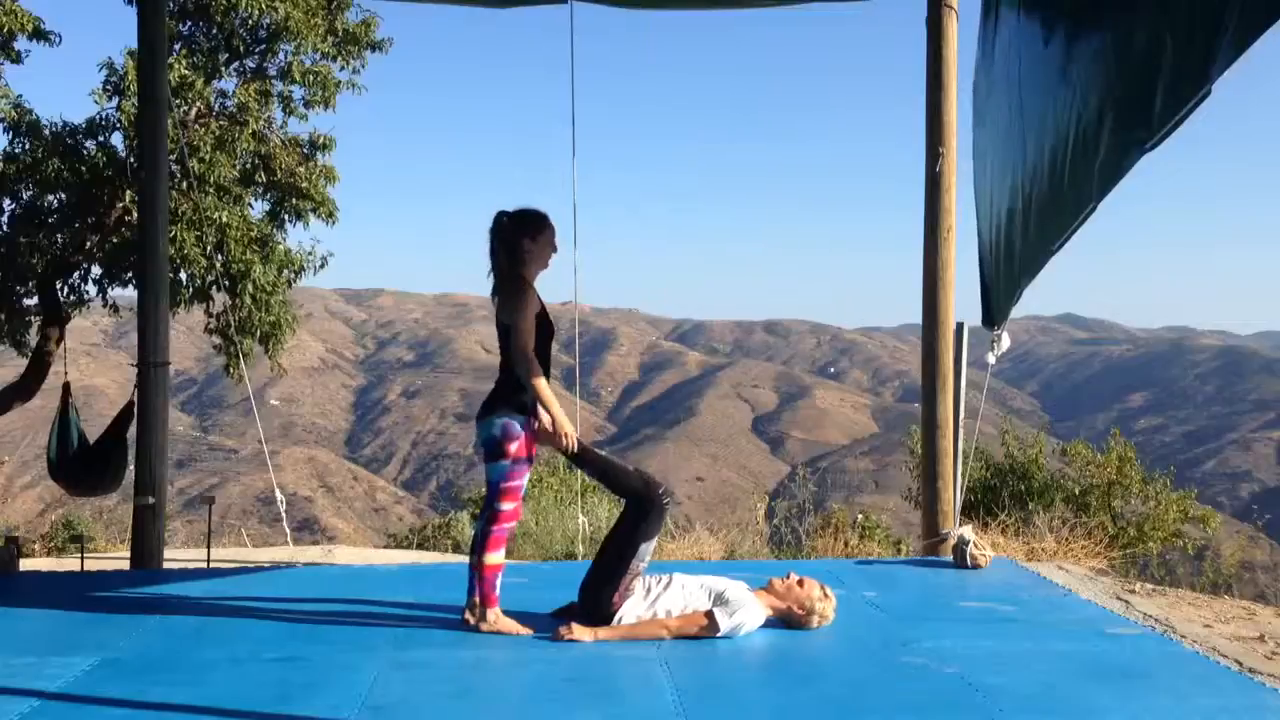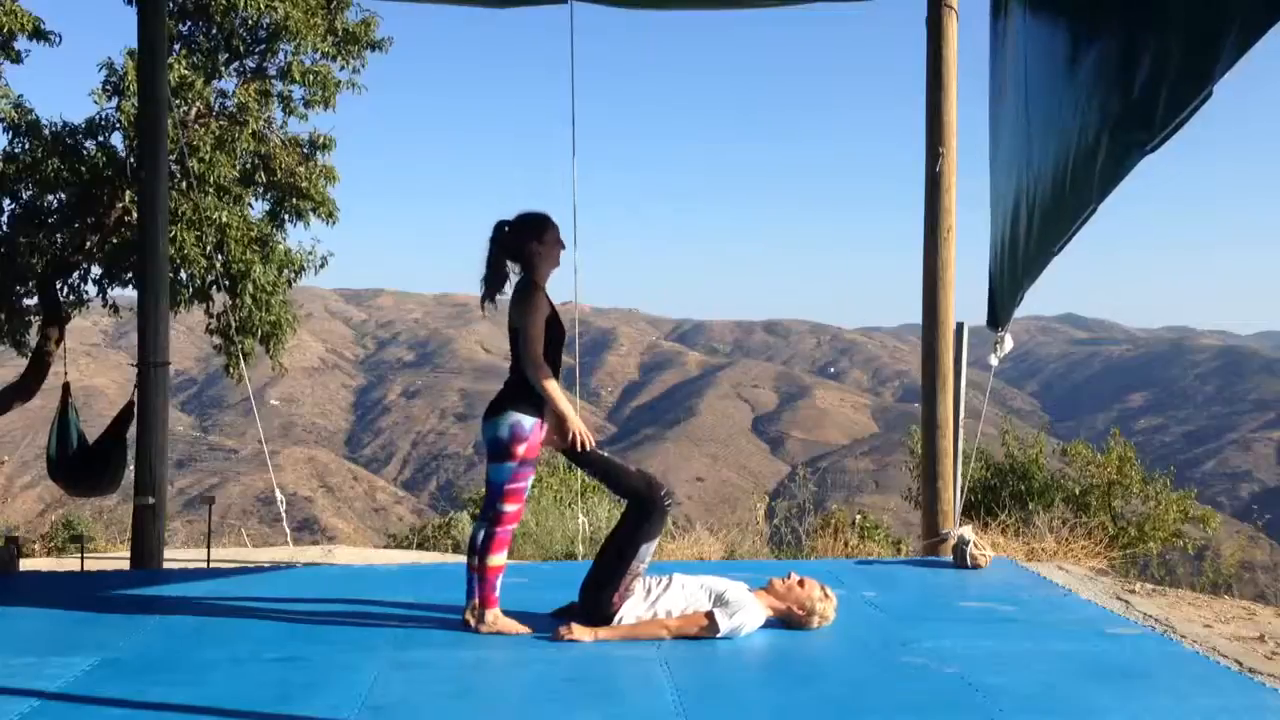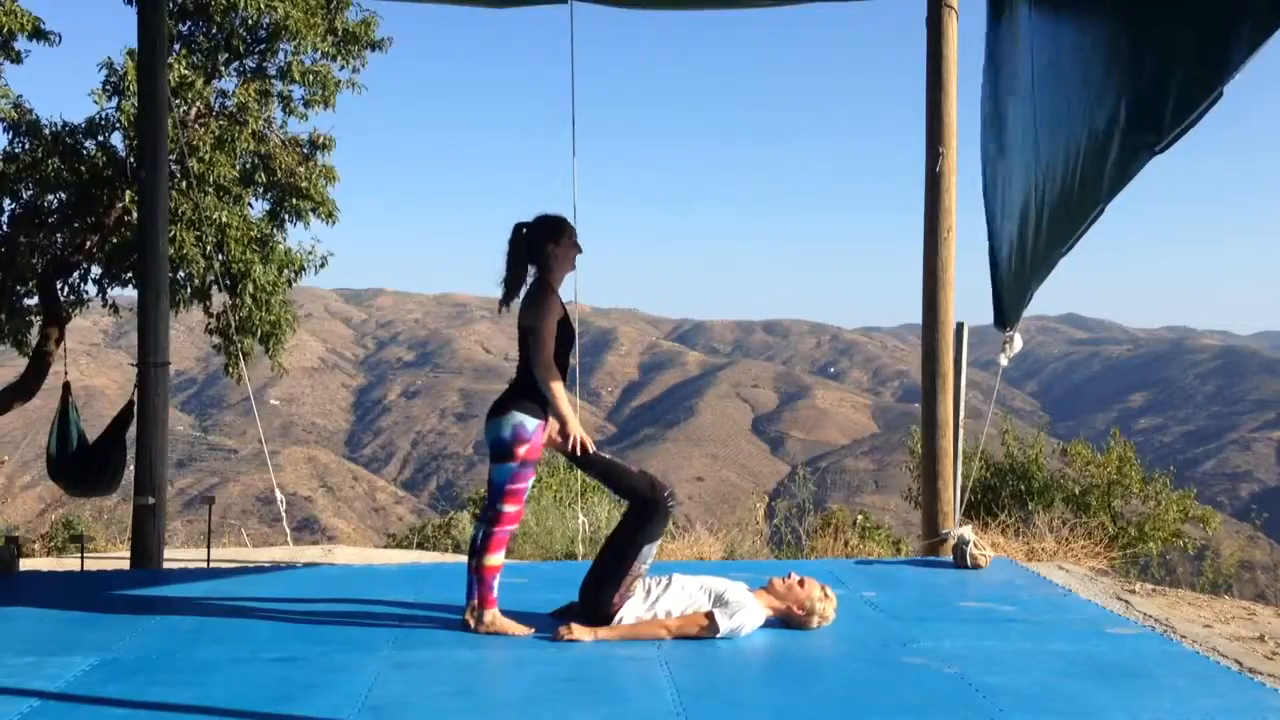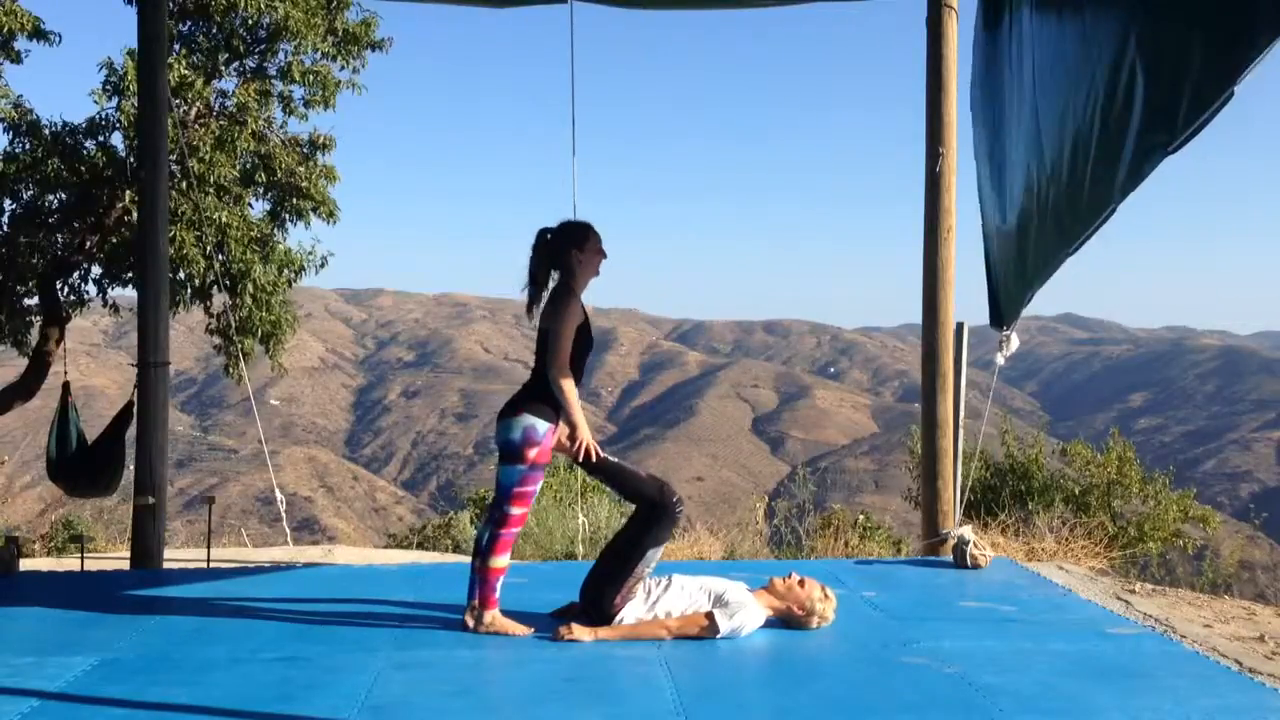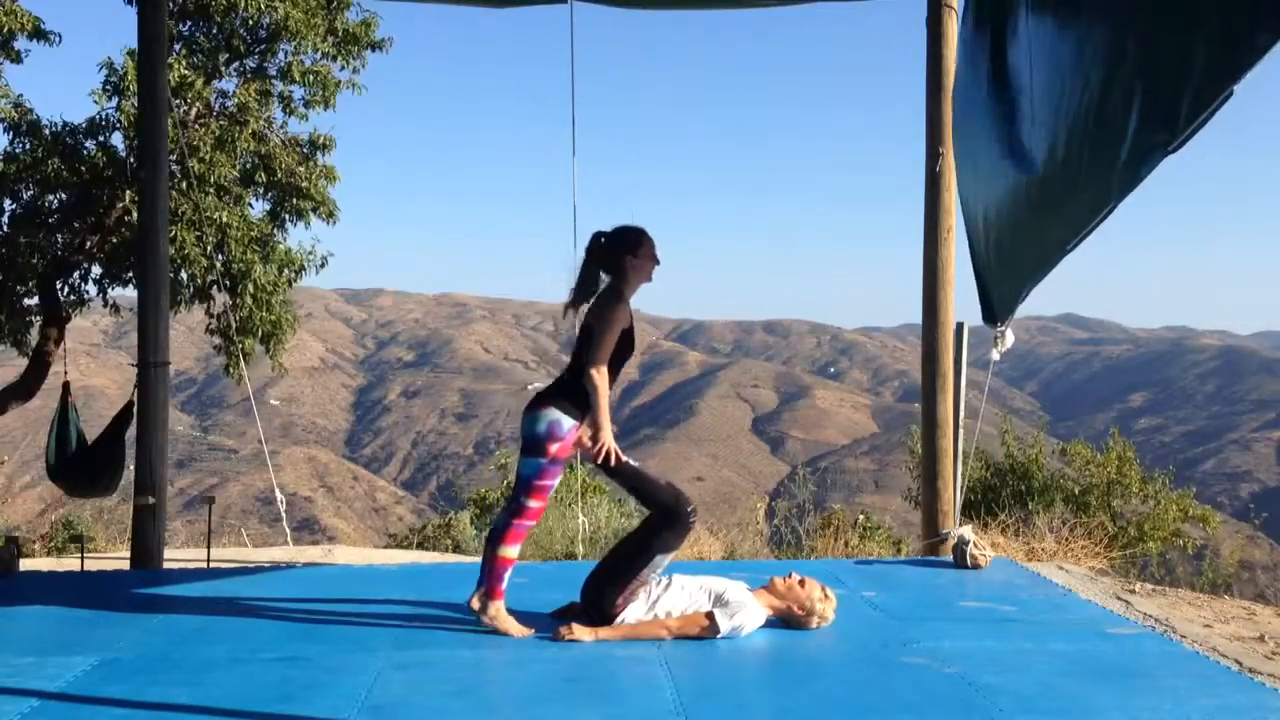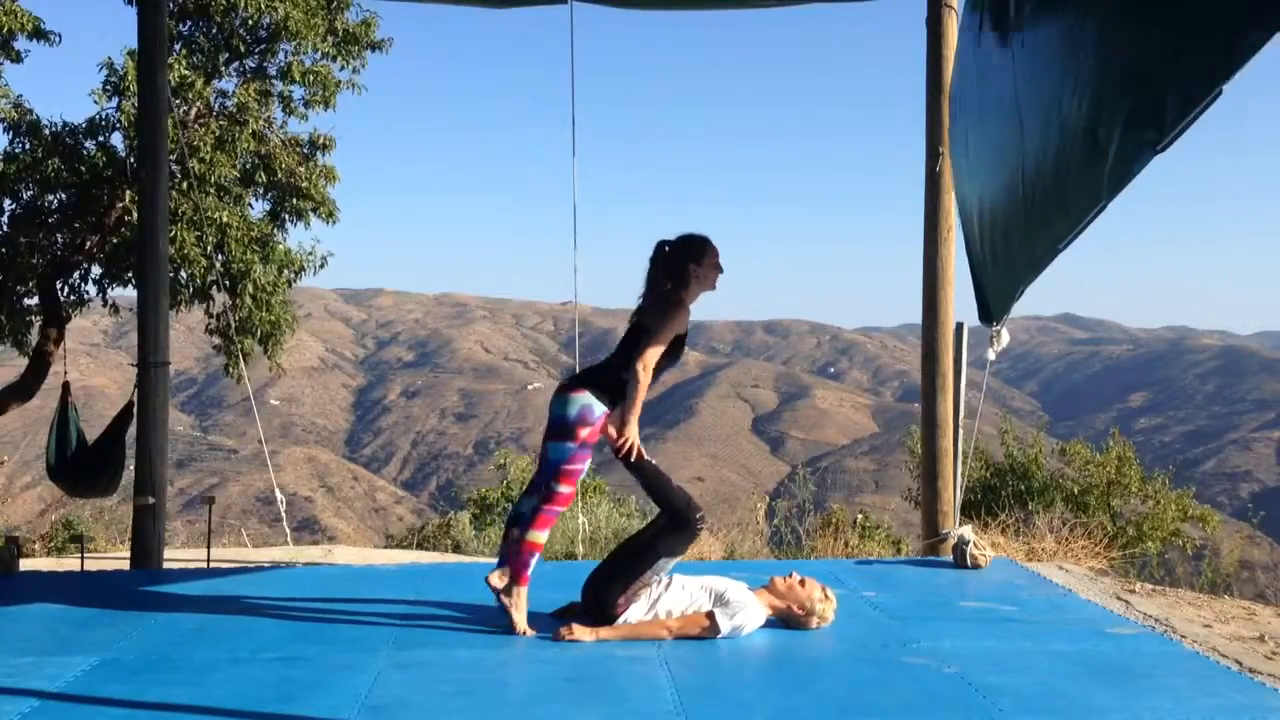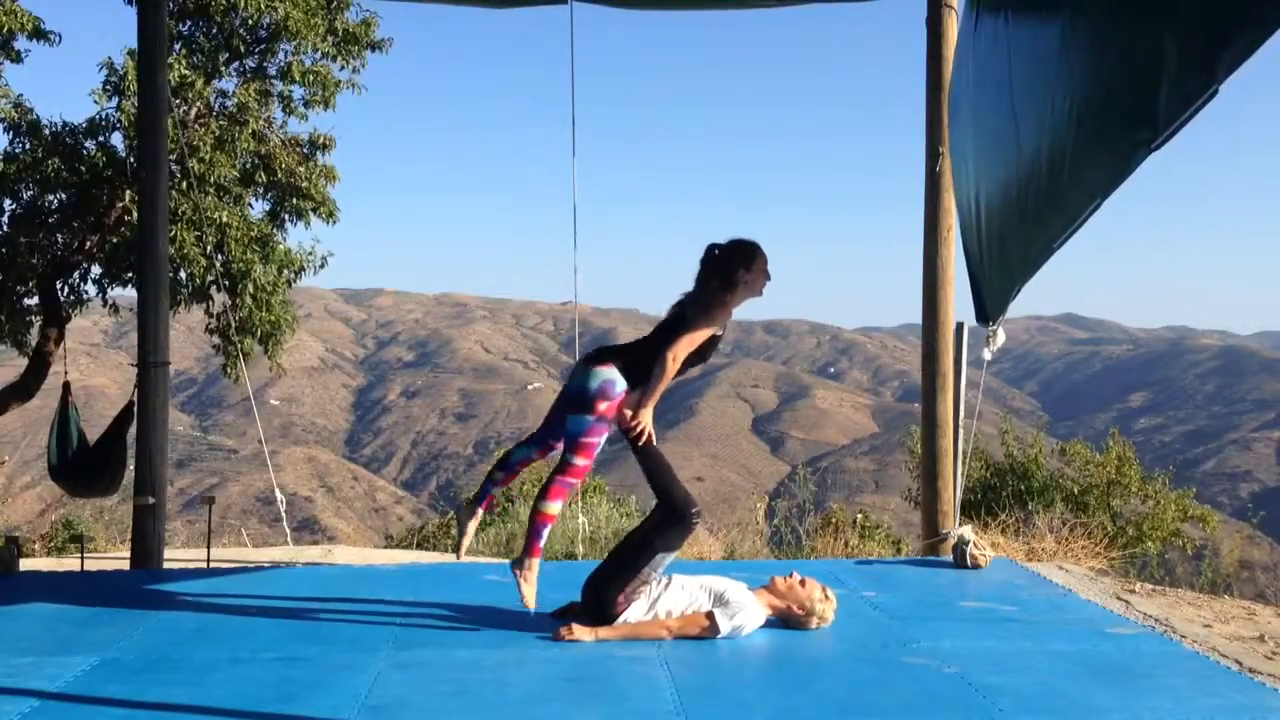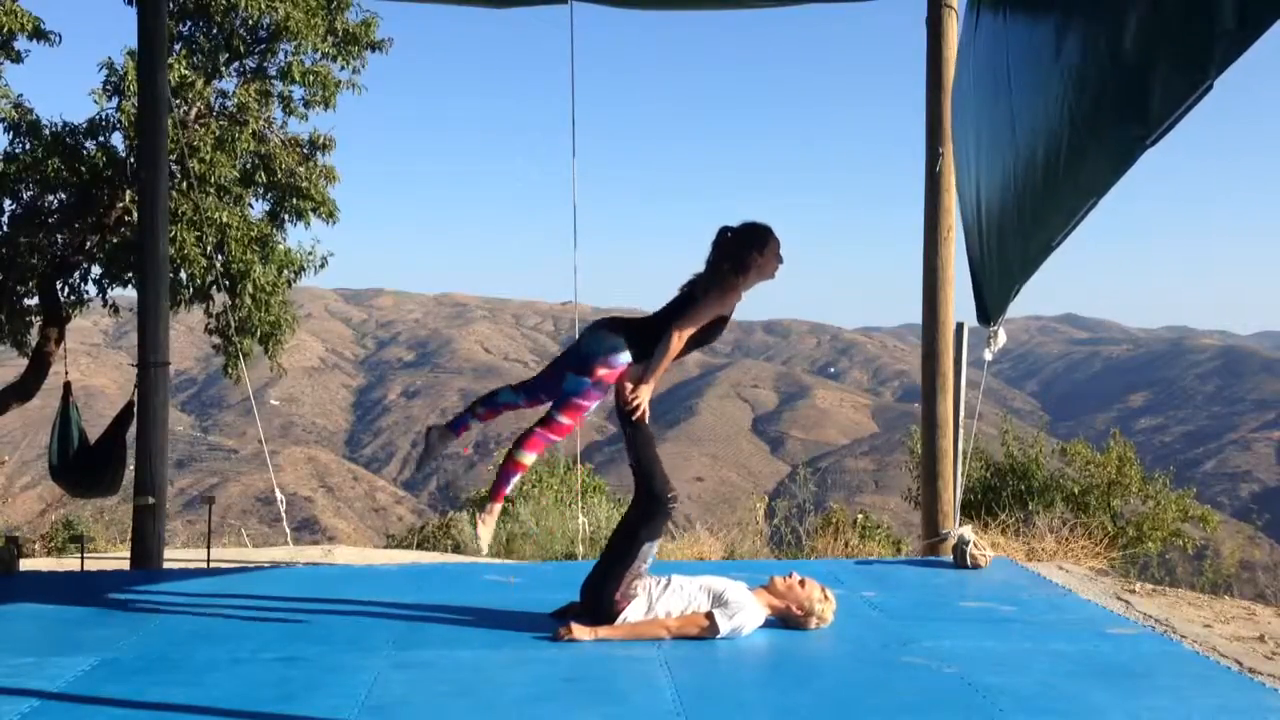
dt=0.3s
person 1, frame 1
left shoulder: (515, 291)
right shoulder: (521, 291)
right elbow: (527, 365)
left wrist: (543, 413)
right wrist: (556, 414)
left hip: (512, 412)
right hip: (513, 417)
left knee: (495, 512)
right knee: (503, 515)
left ankle: (481, 603)
right ankle: (487, 613)
person 1, frame 2
left shoulder: (529, 293)
right shoulder: (532, 294)
right elbow: (534, 364)
left wrist: (554, 415)
right wrist: (569, 414)
left hip: (512, 414)
right hip: (517, 418)
left knee: (493, 514)
right knee: (505, 516)
left ankle: (476, 605)
right ankle: (489, 613)
person 1, frame 3
left shoulder: (541, 294)
right shoulder: (546, 296)
right elbow: (543, 366)
left wrist: (552, 418)
right wrist: (571, 420)
left hip: (517, 415)
right hip: (520, 418)
left knee: (495, 514)
right knee: (505, 517)
left ankle: (476, 606)
right ankle: (488, 613)
person 1, frame 4
left shoulder: (561, 298)
right shoulder: (569, 302)
right elbow: (558, 370)
left wrist: (560, 422)
right wrist: (579, 425)
left hip: (524, 419)
right hip: (528, 422)
left knee: (504, 513)
right knee: (511, 518)
left ankle: (478, 607)
right ankle: (488, 614)
person 1, frame 5
left shoulder: (608, 300)
right shoulder: (617, 305)
right elbow: (596, 369)
left wrist: (588, 422)
right wrist: (604, 428)
left hip: (551, 411)
right hip: (557, 417)
left knee: (520, 506)
right knee: (526, 510)
left ankle: (484, 596)
right ankle: (492, 604)
person 1, frame 6
left shoulder: (663, 302)
right shoulder: (678, 310)
right elbow: (642, 366)
left wrist: (618, 414)
right wrist: (630, 422)
left hip: (580, 395)
right hip: (587, 403)
left knee: (542, 487)
right knee: (556, 497)
left ankle: (504, 572)
right ankle: (517, 589)
person 1, frame 7
left shoulder: (707, 299)
right shoulder: (721, 311)
right elbow: (673, 355)
left wrist: (637, 397)
right wrist: (647, 407)
left hip: (601, 368)
right hip: (607, 379)
left knee: (541, 443)
right knee: (570, 471)
left ankle: (475, 508)
right ankle: (528, 561)
person 1, frame 8
left shoulder: (716, 280)
right shoulder: (729, 292)
right elbow: (677, 334)
left wrist: (639, 371)
right wrist: (648, 384)
left hip: (607, 338)
right hip: (612, 352)
left knee: (530, 393)
right knee: (554, 426)
left ankle: (446, 434)
right ankle: (491, 506)
person 2, frame 1
left shoulder: (746, 615)
right shoulder: (745, 595)
left elbow: (670, 628)
left wrist: (596, 633)
left hip: (613, 606)
right hip: (616, 603)
left knee: (652, 496)
person 2, frame 2
left shoulder: (745, 616)
right shoulder: (745, 597)
left elbow: (670, 628)
left wrist: (595, 633)
left hip: (613, 607)
right hip: (623, 598)
left knee: (653, 497)
person 2, frame 3
left shoulder: (746, 615)
right shoulder: (744, 595)
left elbow: (670, 628)
left wrist: (595, 632)
left hip: (612, 608)
right hip: (613, 603)
left knee: (656, 498)
person 2, frame 4
left shoulder: (746, 616)
right shoulder: (744, 596)
left elbow: (671, 628)
left wrist: (595, 634)
left hip: (614, 607)
right hip: (615, 601)
left knee: (664, 503)
person 2, frame 5
left shoulder: (746, 616)
right shoulder: (743, 596)
left elbow: (671, 628)
left wrist: (596, 633)
left hip: (615, 607)
right hip: (613, 602)
left knee: (679, 512)
person 2, frame 6
left shoulder: (746, 616)
right shoulder: (744, 597)
left elbow: (671, 628)
left wrist: (596, 633)
left hip: (615, 606)
right hip: (614, 599)
left knee: (687, 520)
person 2, frame 7
left shoulder: (746, 616)
right shoulder: (744, 598)
left elbow: (671, 628)
left wrist: (596, 633)
left hip: (615, 606)
right hip: (615, 604)
left knee: (683, 513)
person 2, frame 8
left shoulder: (745, 615)
right shoulder: (743, 597)
left elbow: (670, 628)
left wrist: (595, 633)
left hip: (614, 608)
right hip: (617, 603)
left knee: (659, 499)
